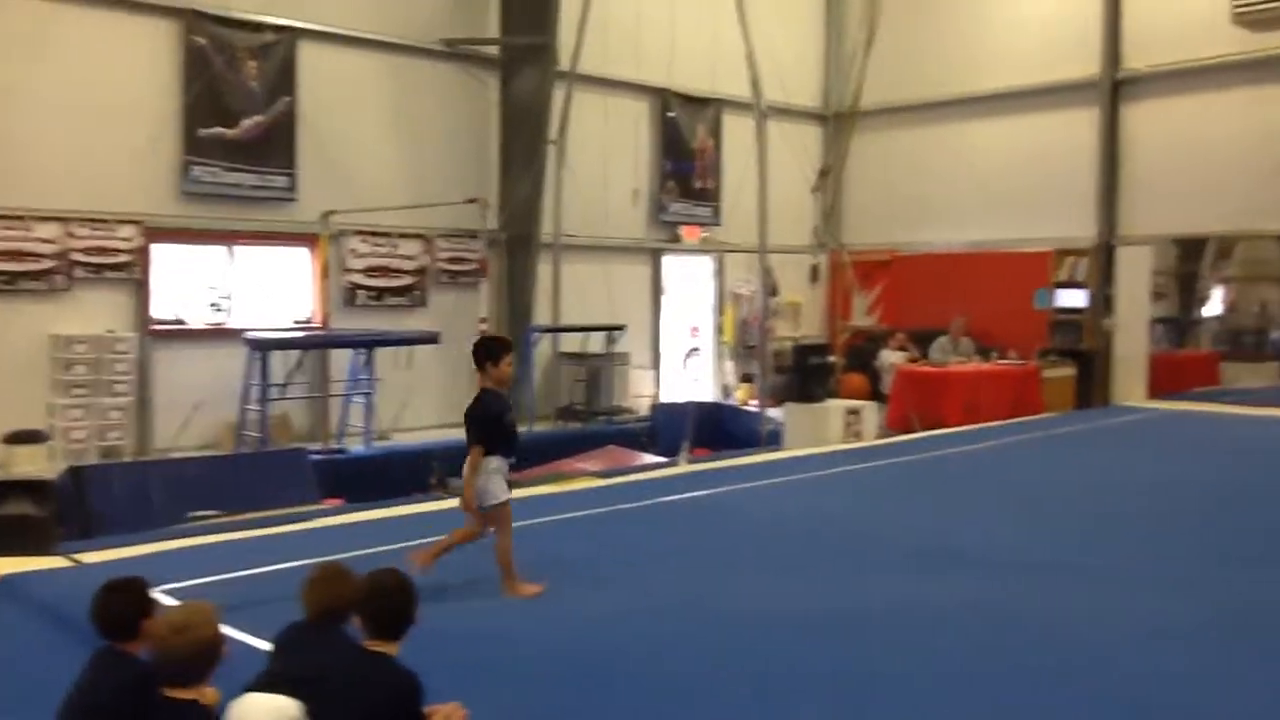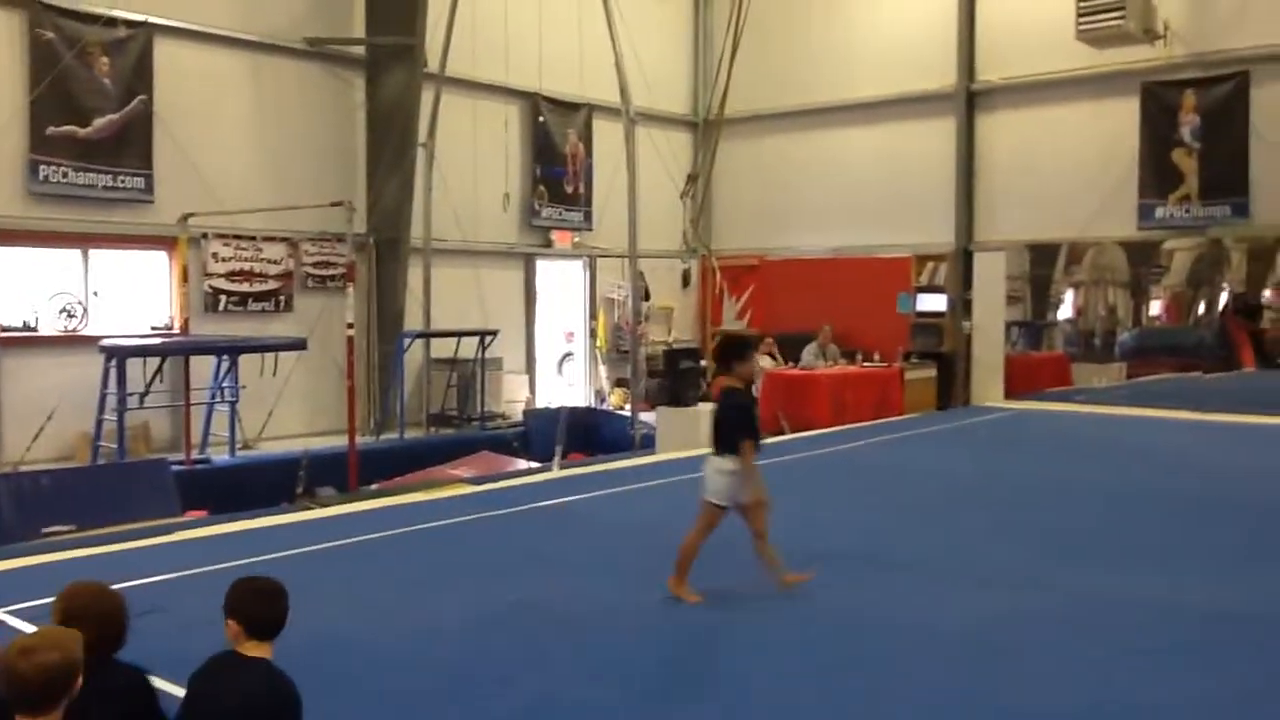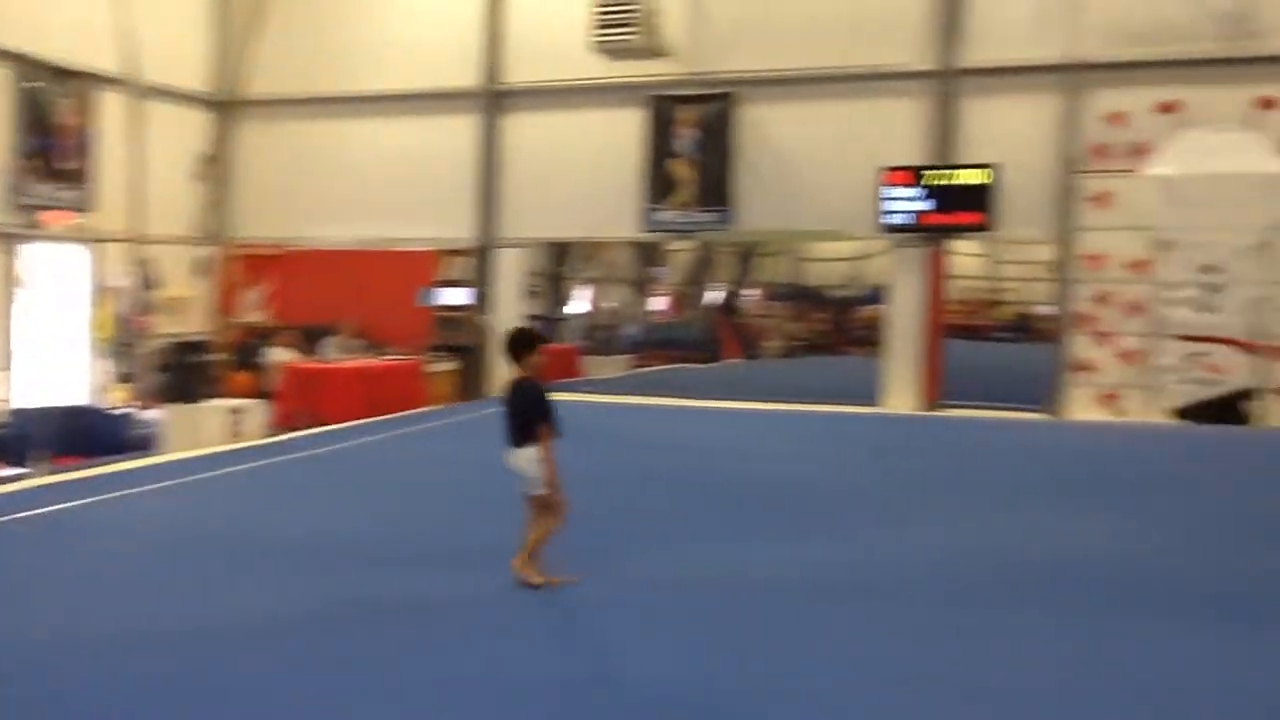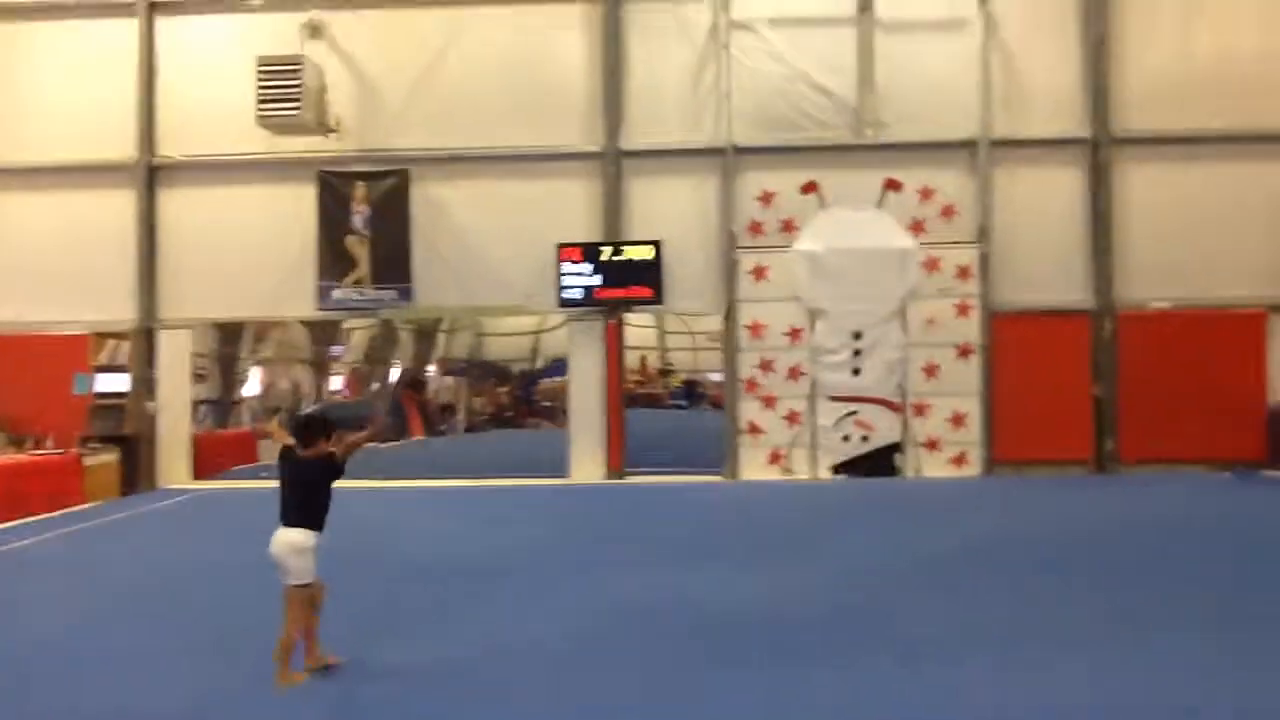
dt=1s
person 1, frame 1
left shoulder: (498, 399)
right shoulder: (484, 406)
right elbow: (476, 450)
left wrist: (505, 475)
right wrist: (468, 489)
left hip: (494, 469)
right hip: (486, 471)
left knee: (477, 530)
right knee: (504, 529)
left ankle: (427, 556)
right ankle: (511, 584)
person 1, frame 2
left shoulder: (727, 395)
right shoulder: (739, 401)
right elbow: (745, 447)
right wrist: (755, 487)
left hip: (731, 467)
right hip: (727, 470)
left knee: (759, 526)
right knee: (703, 529)
left ankle: (781, 575)
right ankle: (678, 583)
person 1, frame 3
left shoulder: (514, 388)
right shoulder: (534, 391)
right elbow: (542, 434)
right wrist: (551, 468)
left hip: (517, 453)
right hip: (532, 456)
left knee: (538, 514)
right knee: (556, 512)
left ankle: (531, 568)
right ankle: (523, 561)
person 1, frame 4
left shoulder: (290, 459)
right shoulder: (320, 467)
left elbow: (283, 438)
right elbow: (345, 447)
left wrist: (275, 428)
right wrist: (368, 434)
left hip: (287, 538)
right hip: (297, 543)
left knee: (316, 596)
right knee: (295, 614)
left ankle: (313, 656)
right ankle: (284, 673)
